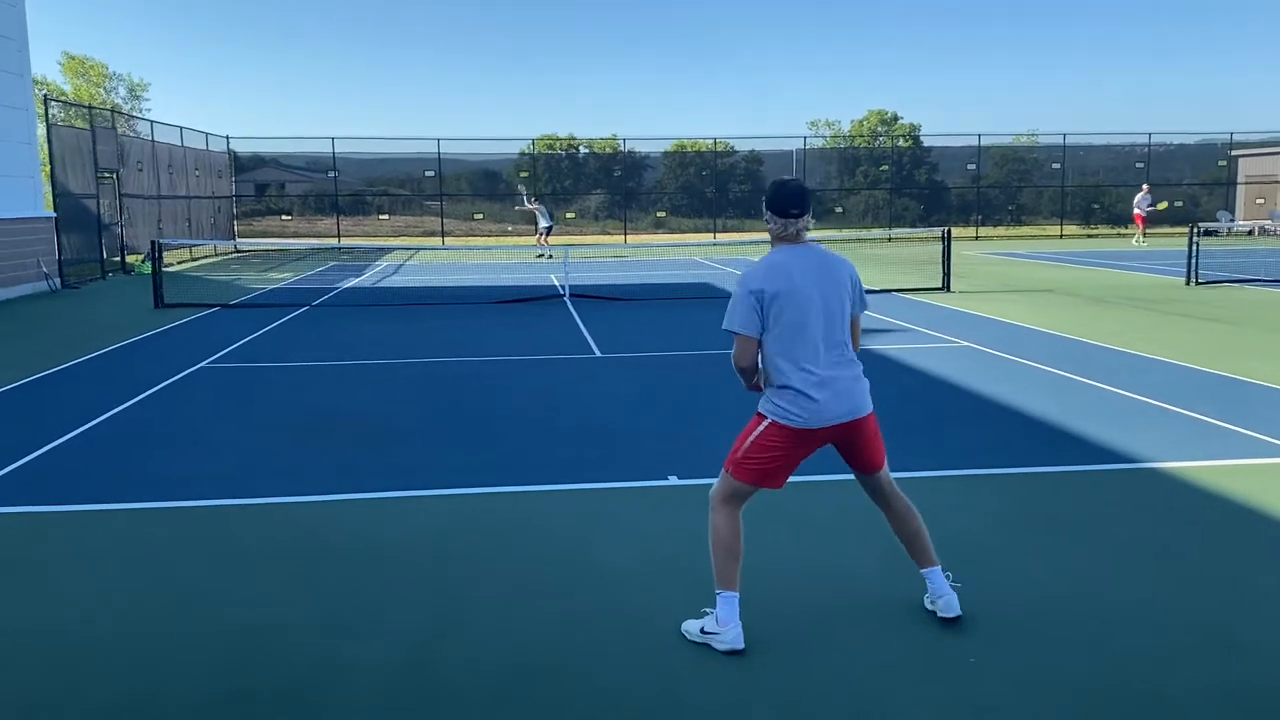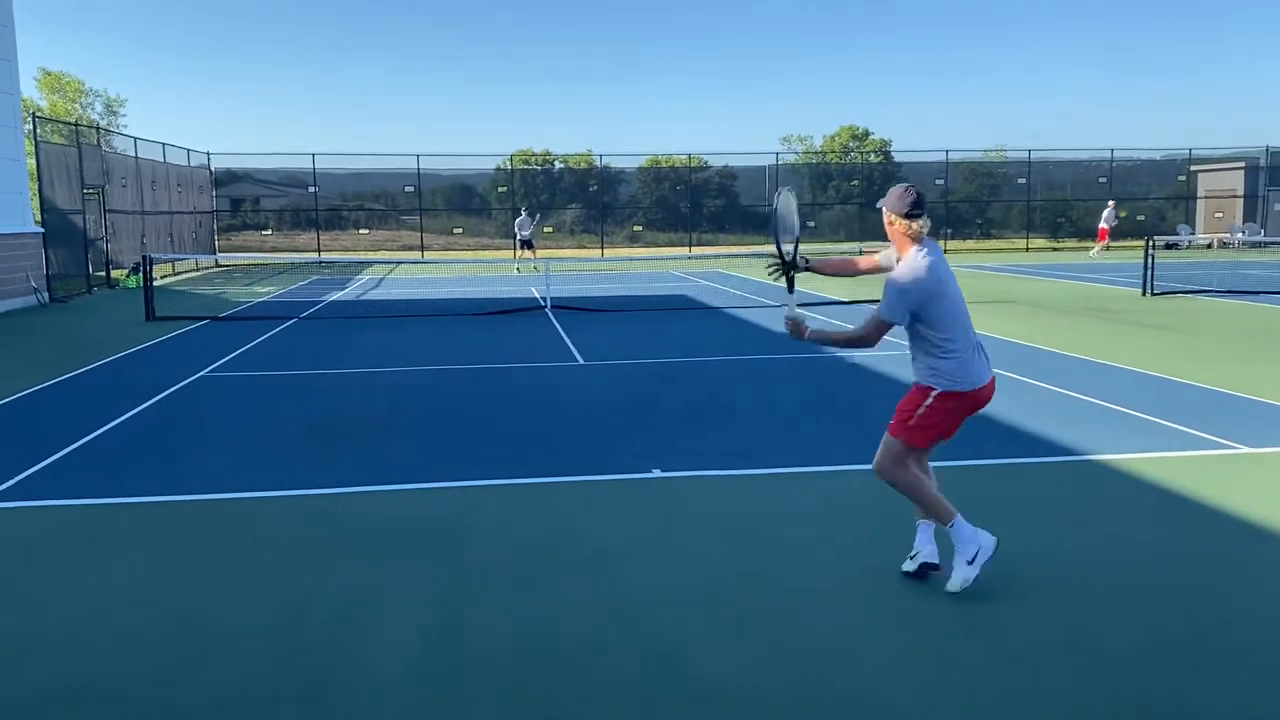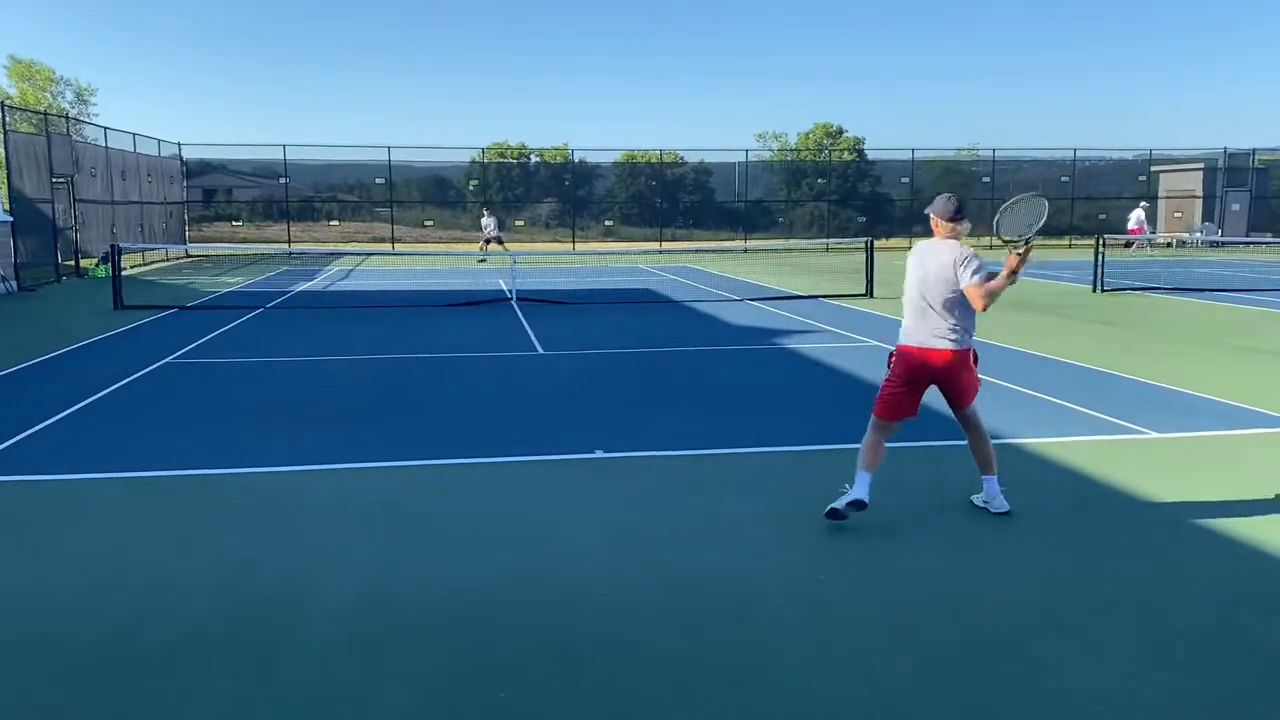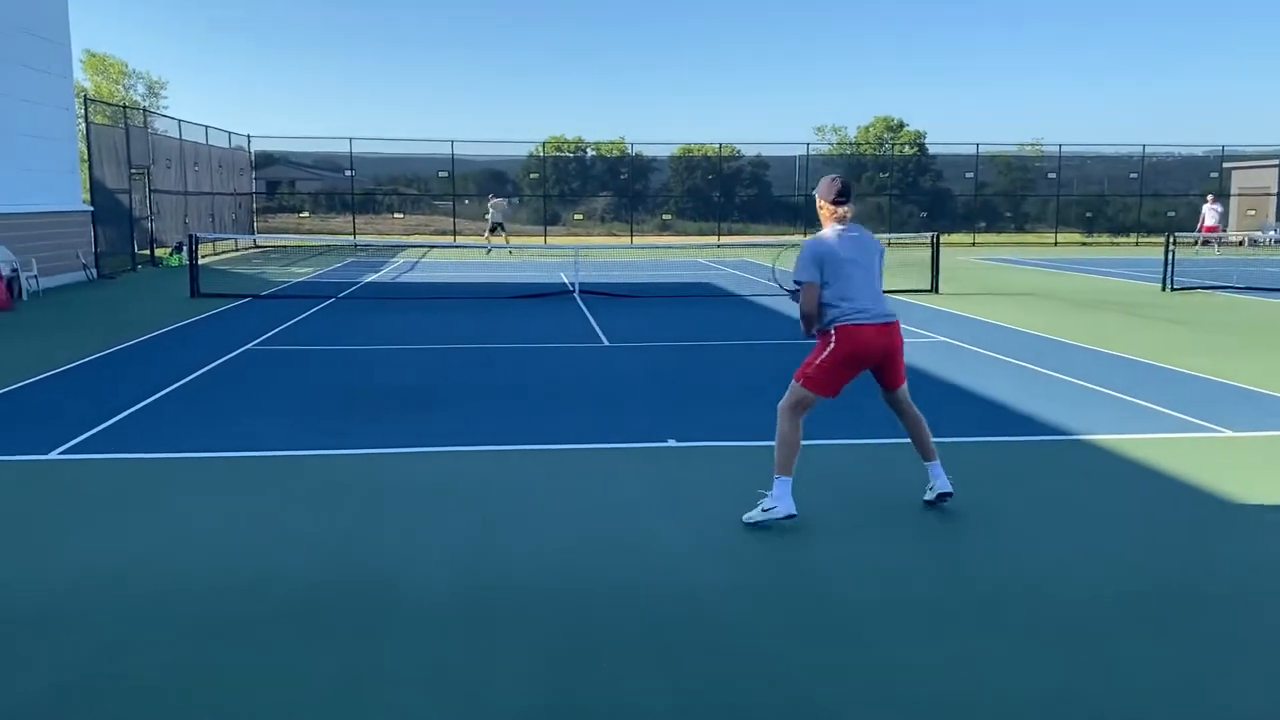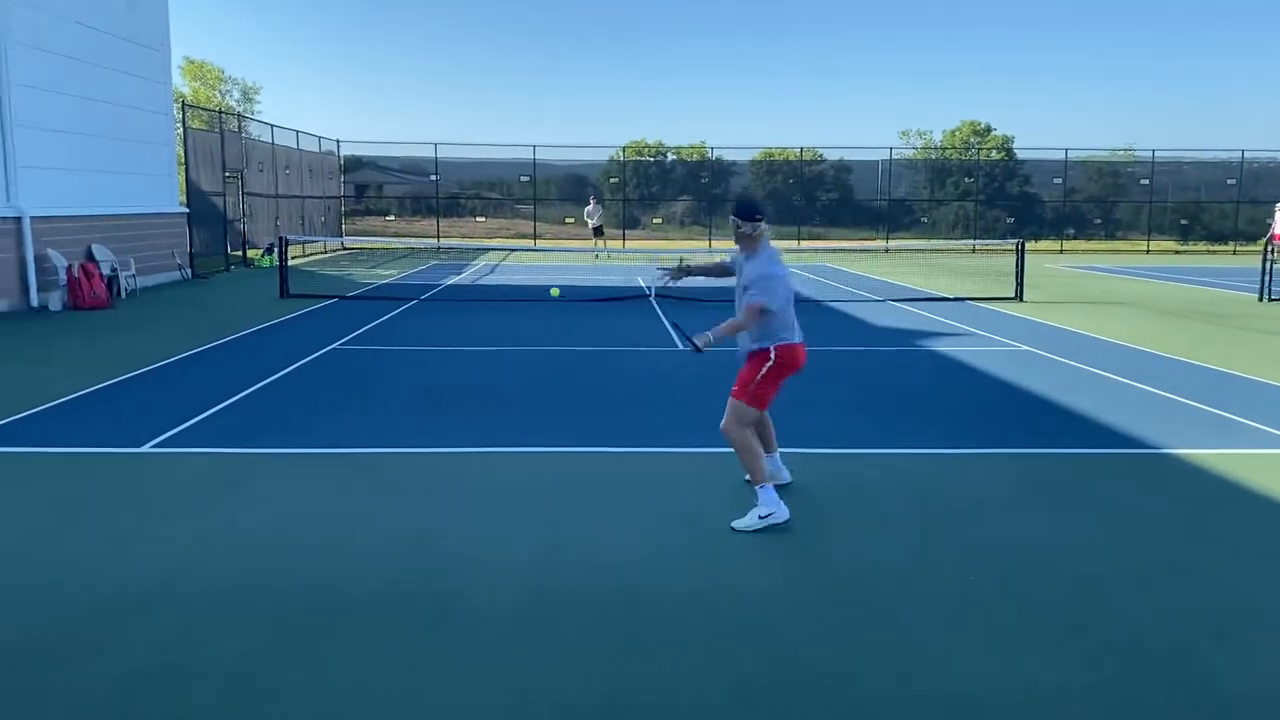
dt=1s
person 1, frame 1
left shoulder: (755, 278)
right shoulder: (843, 268)
left elbow: (743, 359)
right elbow: (853, 342)
left wrist: (754, 381)
left hip: (791, 412)
right hip: (853, 403)
left knee: (723, 500)
right knee: (886, 492)
left ankle: (725, 621)
right ankle: (940, 592)
person 1, frame 2
left shoulder: (909, 277)
right shoulder: (925, 251)
left elbow: (868, 336)
right elbow: (858, 264)
left wrist: (809, 334)
right wrist: (801, 264)
left hip: (947, 384)
right hip: (973, 378)
left knee: (889, 465)
right knee: (910, 453)
left ankle: (969, 539)
right ankle: (925, 547)
person 1, frame 3
left shoulder: (919, 251)
right shoulder: (966, 256)
right elbow: (980, 301)
right wrist: (1009, 272)
left hip: (910, 353)
right hip: (954, 355)
left knee: (878, 429)
right knee: (970, 420)
left ankle: (859, 490)
right ankle: (992, 493)
person 1, frame 4
left shoulder: (814, 246)
right shoulder: (872, 241)
left elbow: (809, 307)
left wrist: (810, 328)
left hip: (847, 337)
right hip: (887, 330)
left knee: (789, 410)
right knee: (903, 405)
left ankle: (780, 499)
right ankle: (938, 480)
person 1, frame 5
left shoulder: (763, 268)
right shoulder: (750, 253)
left elbow: (749, 316)
right elbow: (728, 268)
left wrist: (712, 336)
right wrist: (690, 269)
left hip: (774, 353)
right hip: (774, 351)
left knee: (734, 425)
right knee: (754, 405)
left ankle: (770, 505)
right ankle: (775, 468)
